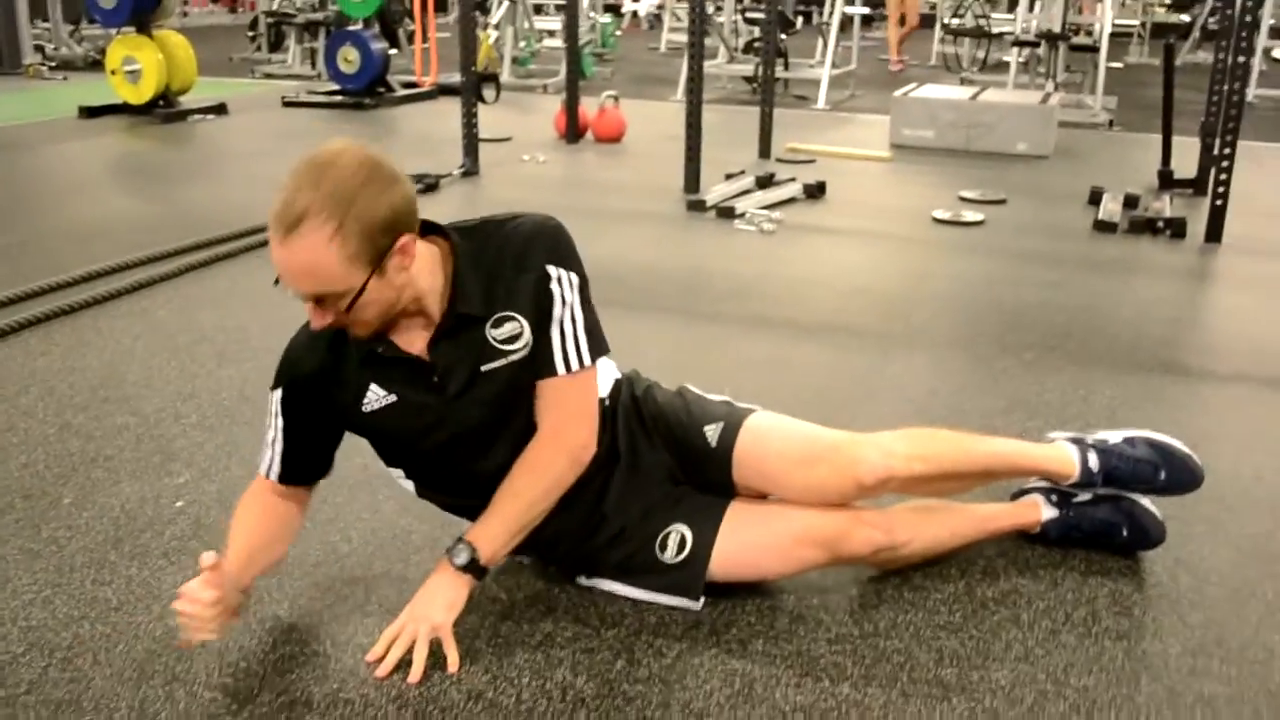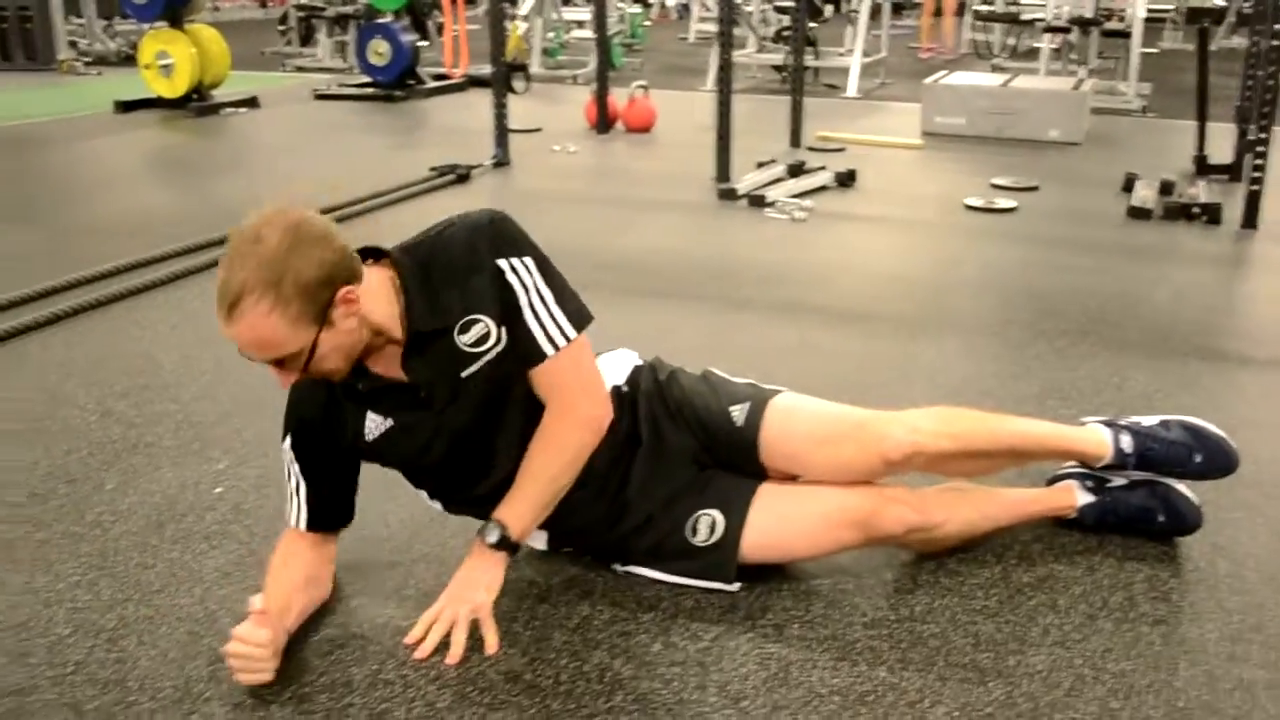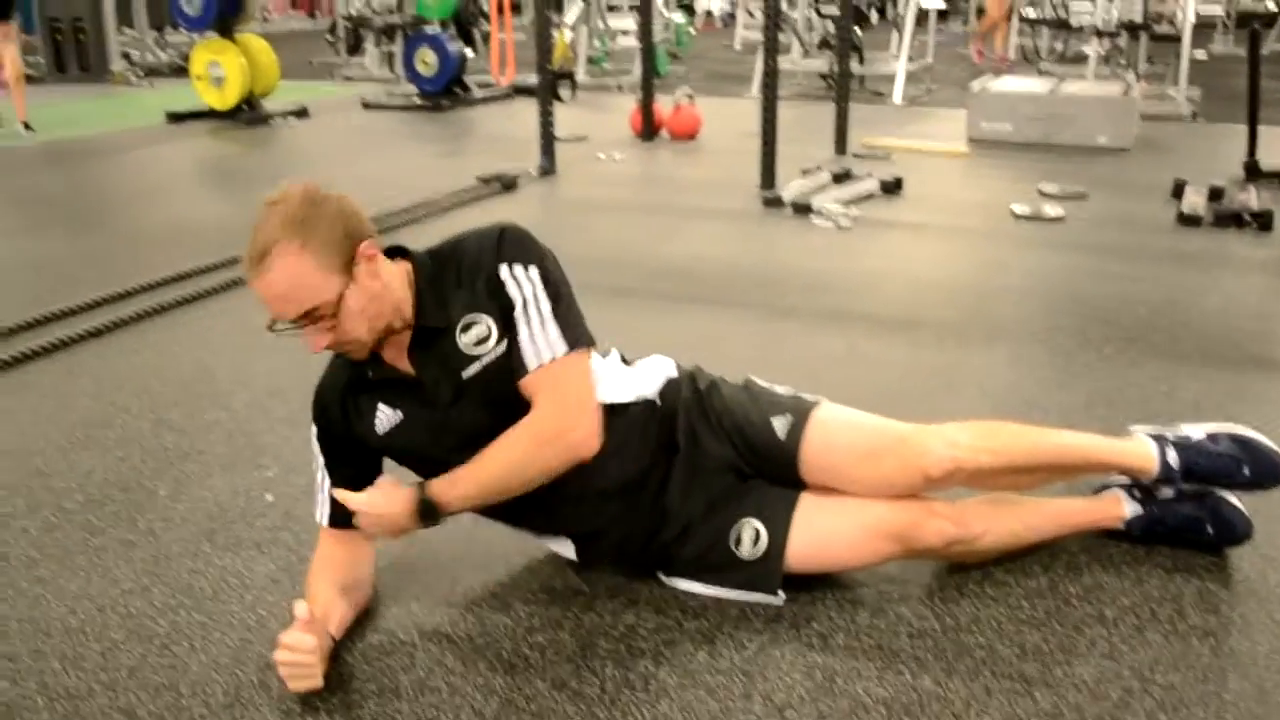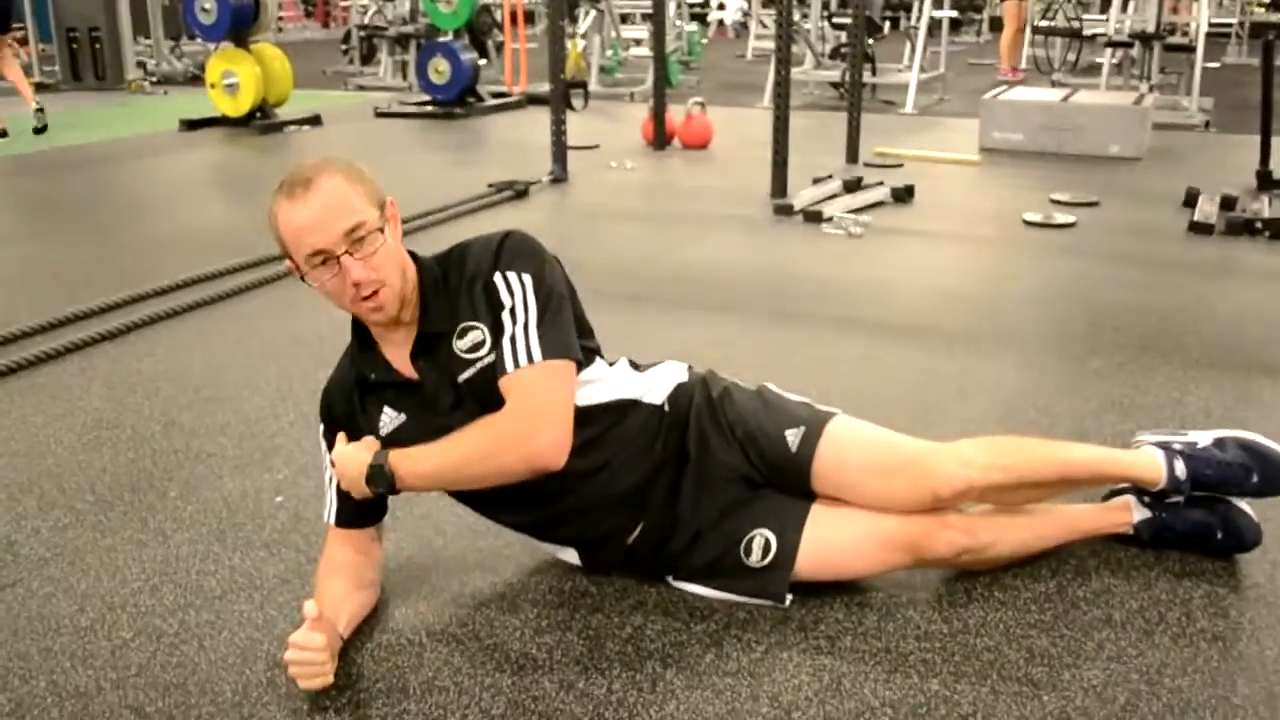
dt=0.3s
person 1, frame 1
left shoulder: (528, 251)
right shoulder: (319, 368)
left elbow: (569, 433)
right elbow: (281, 491)
left wrist: (459, 568)
right wrist: (224, 584)
left hip: (638, 428)
right hip: (592, 535)
left knee: (855, 470)
right knee: (850, 538)
left ankle: (1071, 461)
right ankle: (1046, 516)
person 1, frame 2
left shoulder: (478, 252)
right shoulder: (323, 411)
left elbow: (580, 405)
right elbow: (314, 538)
left wrist: (490, 550)
right wrist: (267, 628)
left hip: (654, 413)
right hip: (621, 519)
left knee: (881, 443)
right knee: (878, 516)
left ankle: (1104, 444)
right ankle: (1080, 500)
person 1, frame 3
left shoulder: (494, 262)
right shoulder: (347, 407)
left elbow: (571, 428)
right elbow: (347, 534)
left wrist: (422, 502)
right wrist: (317, 628)
left hip: (690, 424)
right hip: (664, 531)
left knee: (923, 461)
right knee: (919, 532)
left ankle: (1150, 456)
right ankle: (1125, 515)
person 1, frame 4
left shoulder: (498, 269)
right shoulder: (353, 401)
left elbow: (539, 437)
right elbow: (353, 540)
left wrist: (386, 467)
right wrist: (325, 629)
left hip: (702, 428)
right hip: (672, 538)
left knee: (935, 483)
right knee: (930, 540)
left ankle: (1157, 463)
right ankle: (1135, 517)
